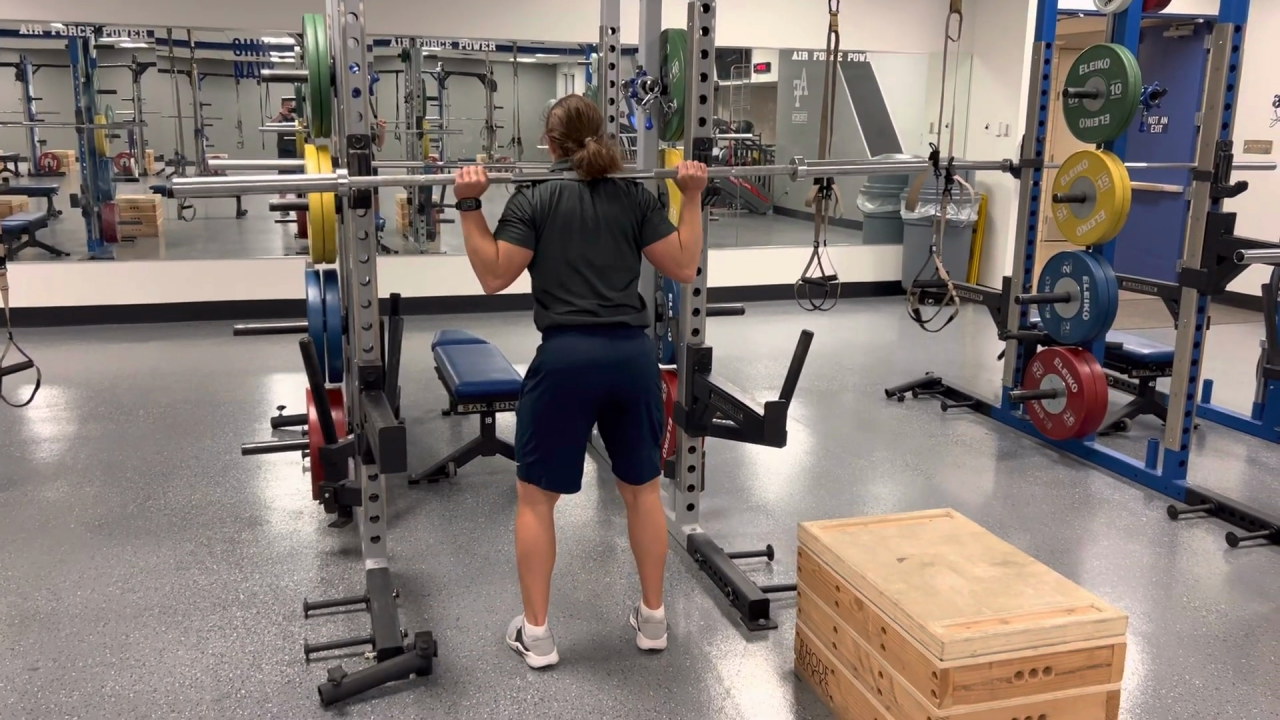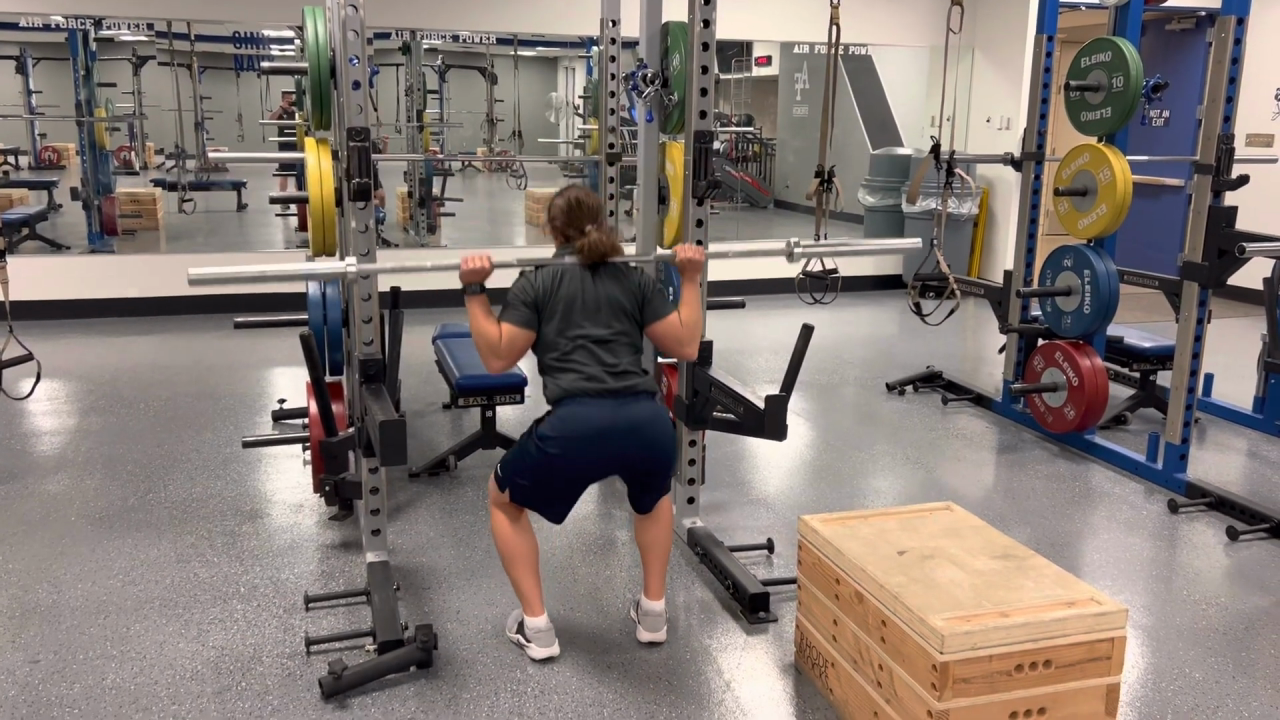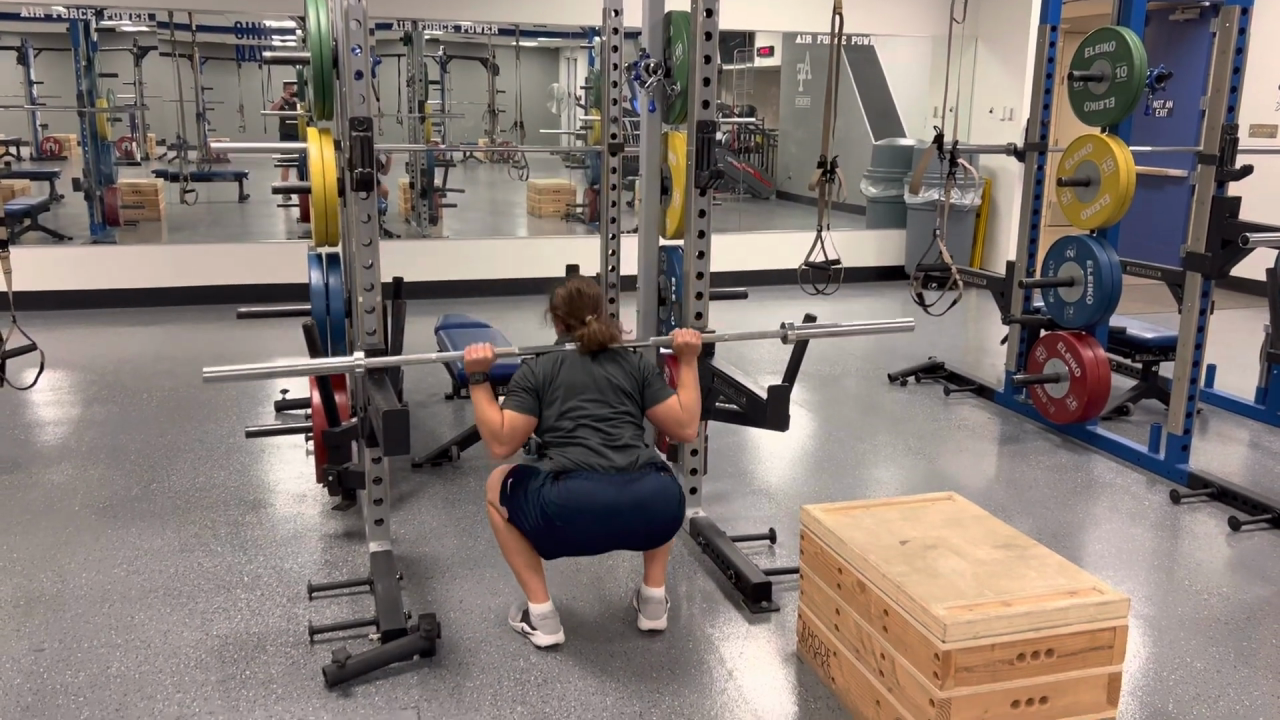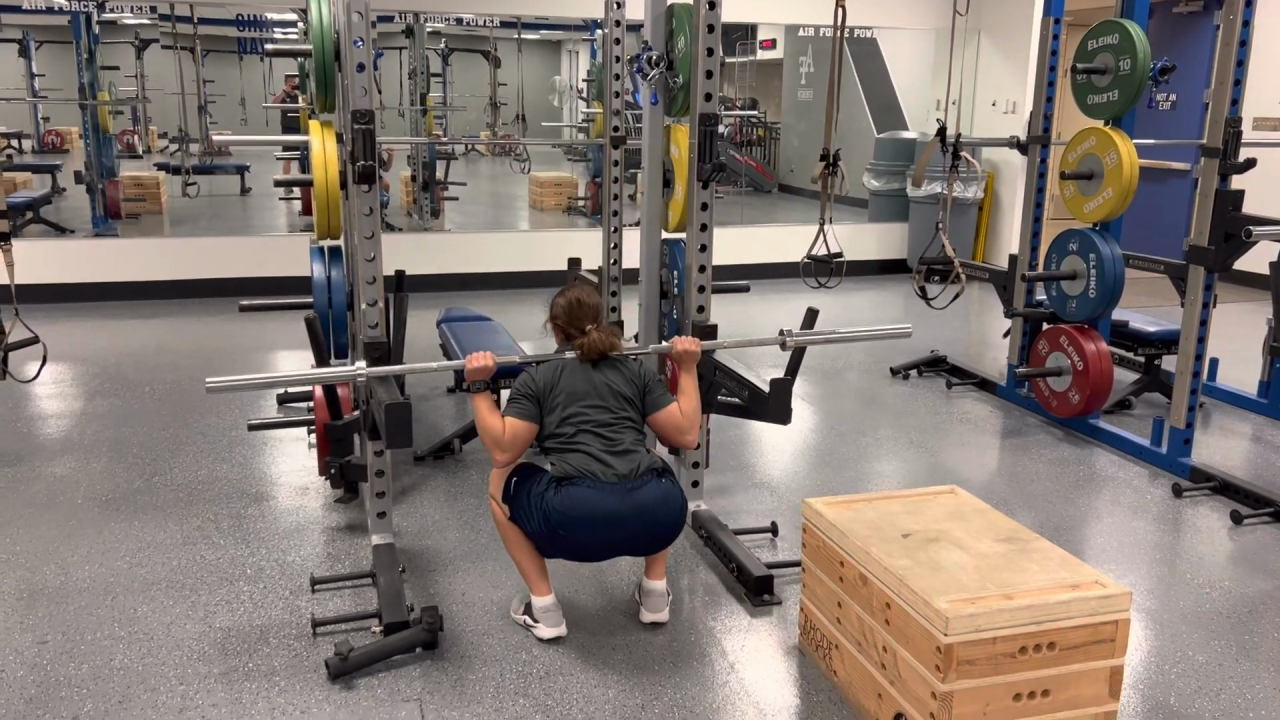
dt=0.5s
person 1, frame 1
left shoulder: (535, 199)
right shoulder: (636, 196)
left elbow: (494, 275)
right elbow: (684, 267)
left wrist: (469, 205)
right wrist: (692, 197)
left hip: (565, 358)
right hip: (633, 354)
left knee: (536, 497)
right knee: (643, 488)
left ankle: (536, 633)
right ankle: (653, 617)
person 1, frame 2
left shoulder: (536, 283)
right shoulder: (637, 278)
left elbow: (496, 358)
right elbow: (687, 348)
left wrist: (474, 291)
right wrist: (691, 280)
left hip: (575, 429)
right hip: (648, 427)
left knee: (503, 499)
right knee: (655, 496)
left ankle: (536, 627)
right ankle: (653, 612)
person 1, frame 3
left shoulder: (537, 370)
right shoulder: (636, 363)
left elbow: (502, 443)
right elbow: (685, 428)
left wrist: (478, 379)
right wrist: (688, 362)
left hip: (578, 511)
right hip: (657, 511)
left knee: (498, 488)
left ankle: (541, 614)
right ankle: (653, 599)
person 1, frame 4
left shoulder: (538, 378)
right shoulder: (636, 371)
left elbow: (502, 452)
right elbow: (686, 436)
left wrist: (479, 387)
right wrist: (687, 368)
left hip: (580, 521)
right hip: (659, 517)
left knee: (502, 482)
left ankle: (543, 607)
right ankle: (655, 591)
